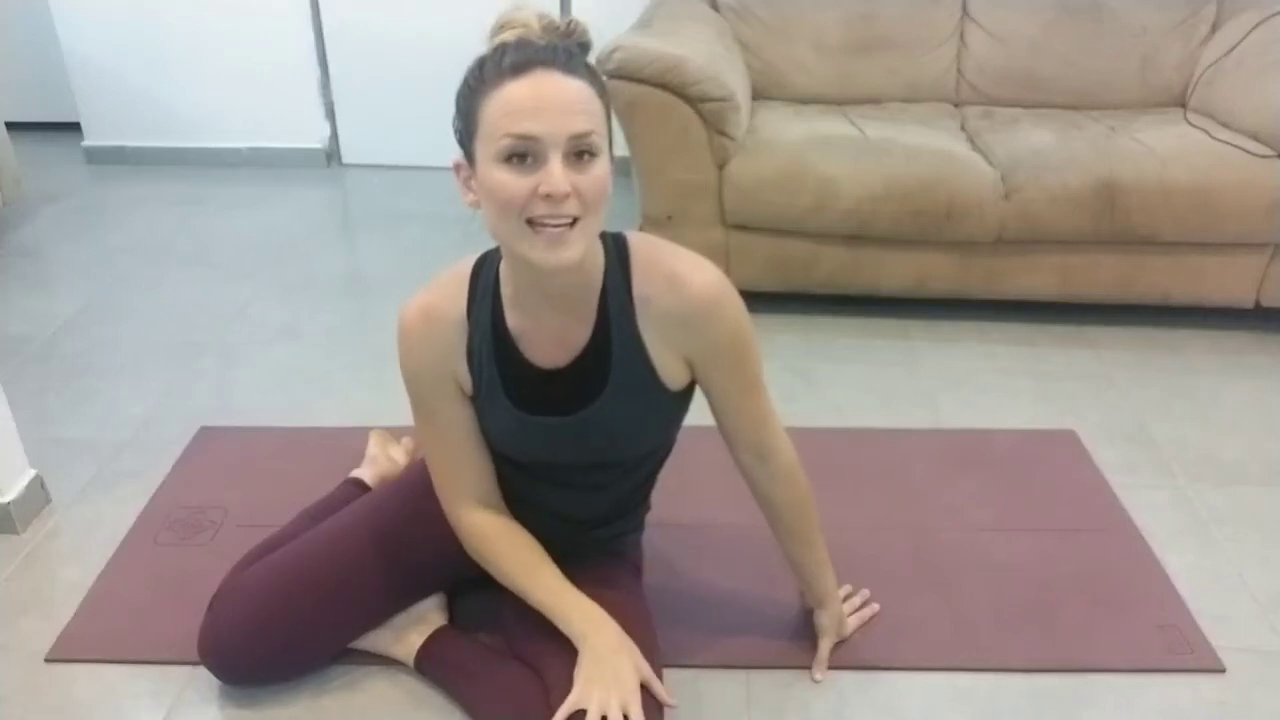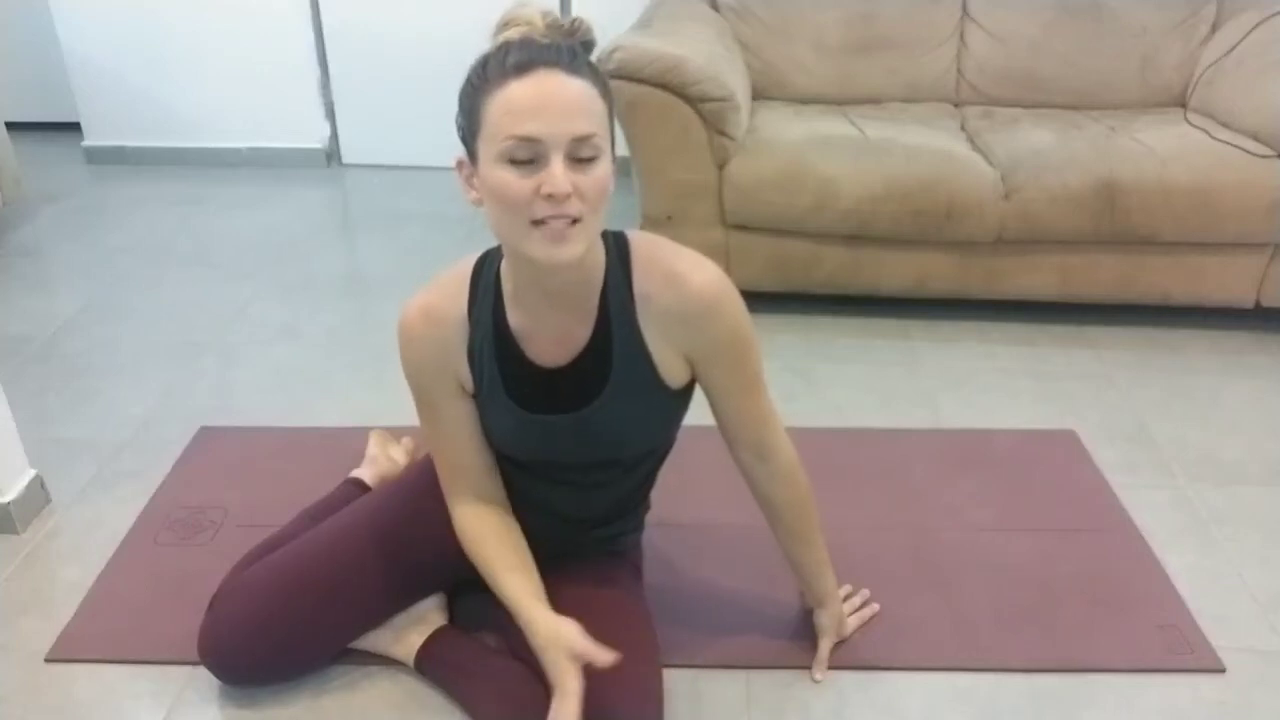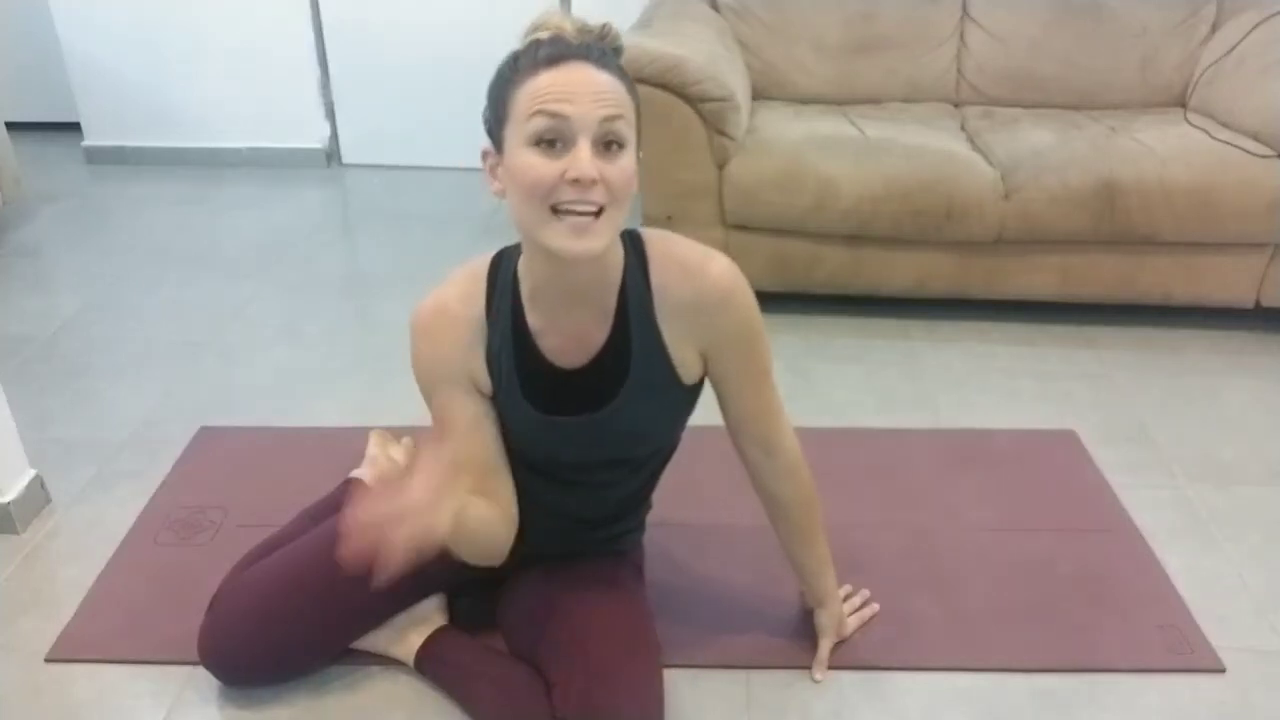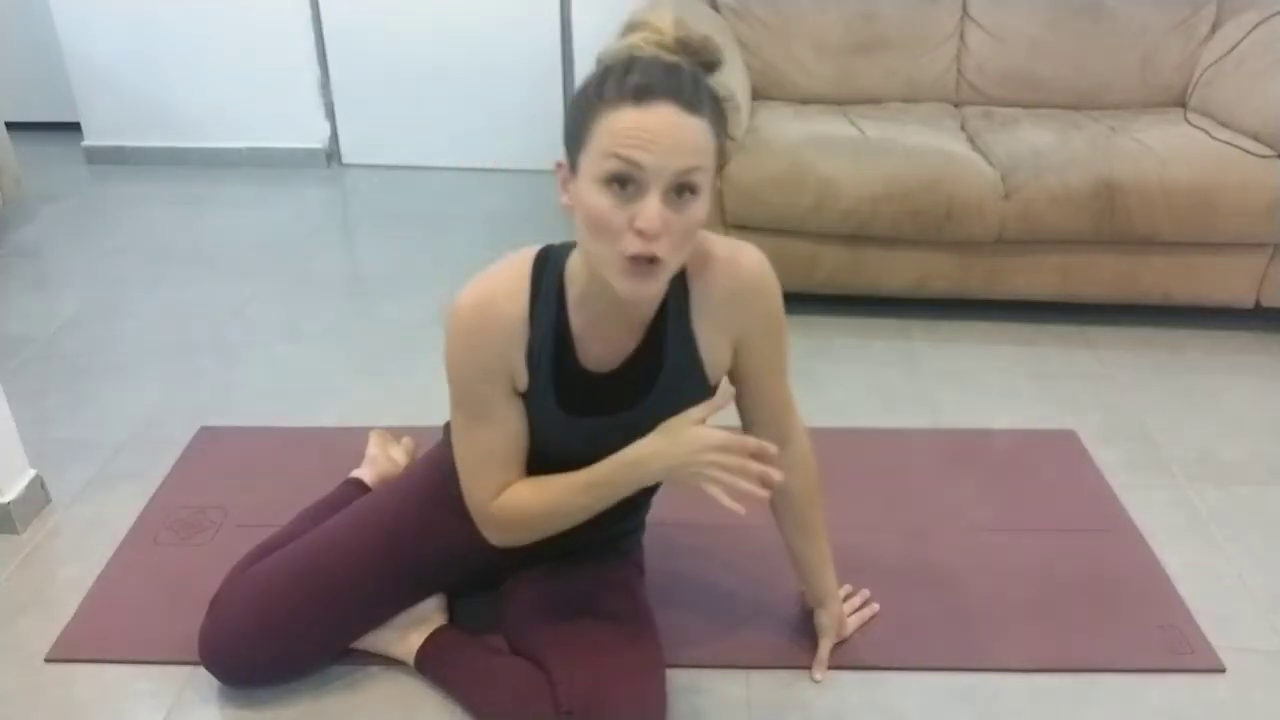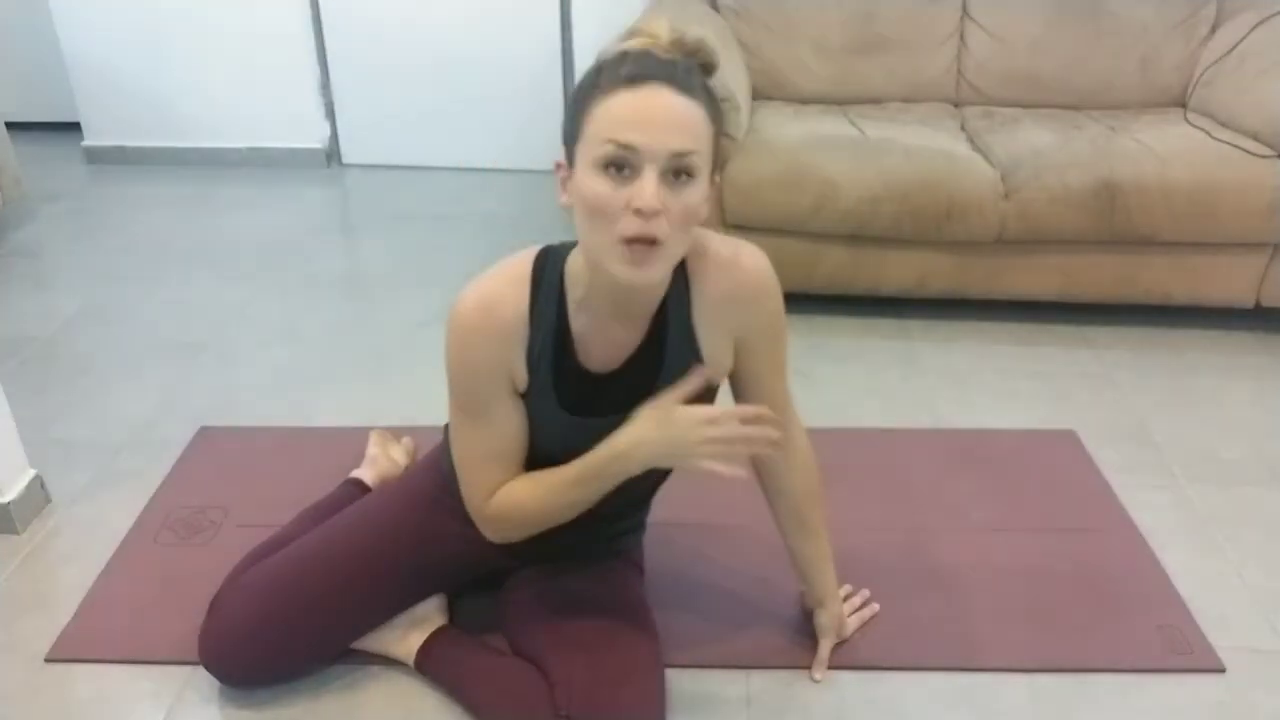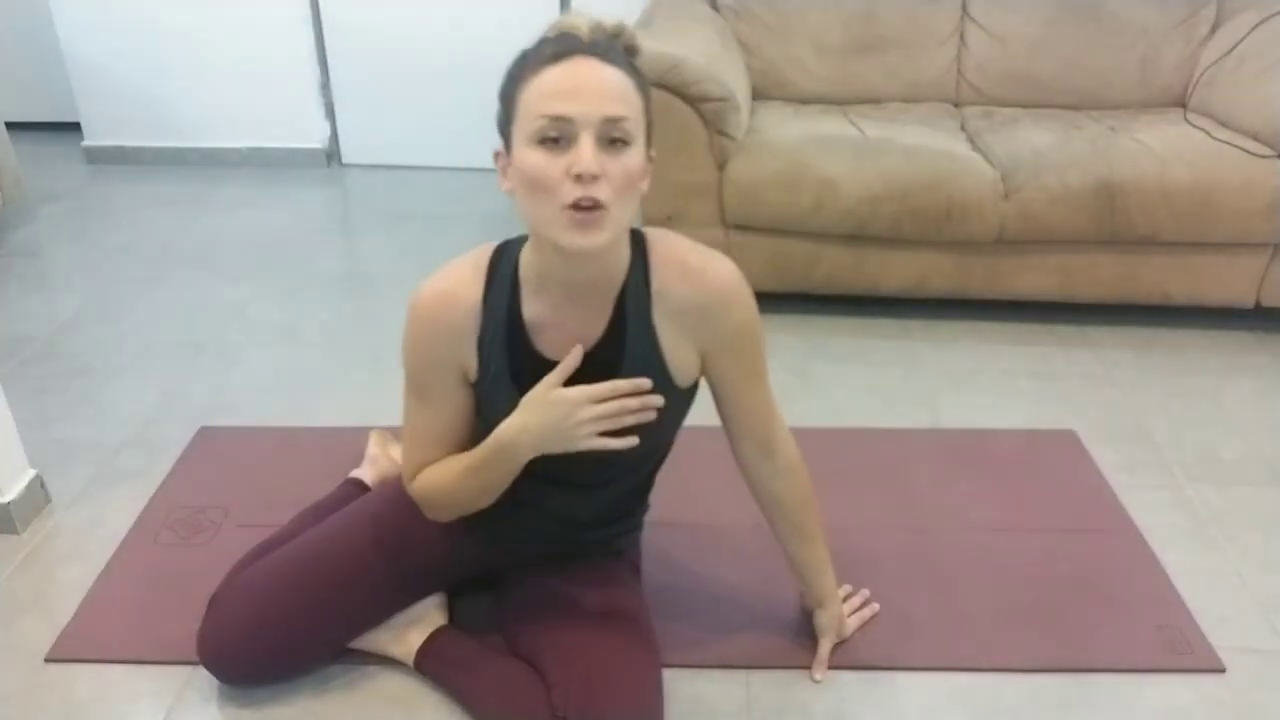
dt=0.4s
person 1, frame 1
left shoulder: (687, 295)
right shoulder: (436, 324)
left elbow: (765, 455)
right elbow: (474, 507)
left wrist: (821, 595)
right wrist: (590, 631)
left hip: (590, 554)
right hip: (479, 518)
right knee: (231, 638)
left ankle: (420, 636)
right ankle: (383, 476)
person 1, frame 2
left shoulder: (687, 294)
right shoulder: (437, 322)
left elbow: (764, 454)
right elbow: (476, 497)
left wrist: (820, 594)
right wrist: (539, 625)
left hip: (590, 553)
right hip: (484, 514)
right knee: (232, 639)
left ankle: (421, 637)
right ankle: (381, 476)
person 1, frame 3
left shoulder: (703, 288)
right shoulder: (452, 320)
left elbow: (770, 450)
right elbow: (487, 532)
left wrist: (821, 595)
right wrist: (445, 509)
left hip: (588, 555)
right hip: (486, 519)
right knee: (231, 640)
left ankle: (423, 637)
right ankle: (380, 477)
person 1, frame 4
left shoulder: (739, 284)
right shoulder: (492, 311)
left elbow: (779, 443)
right elbow: (498, 513)
left wrist: (821, 591)
right wrist: (652, 460)
left hip: (588, 550)
right hip: (465, 504)
right knee: (231, 643)
left ankle: (425, 637)
right ankle: (379, 478)
person 1, frame 5
left shoulder: (739, 283)
right shoulder: (493, 311)
left elbow: (779, 441)
right elbow: (496, 513)
left wrist: (821, 591)
right wrist: (639, 447)
left hip: (590, 552)
right hip: (482, 510)
right knee: (232, 644)
left ankle: (425, 639)
right ankle: (378, 479)
person 1, frame 6
left shoulder: (703, 289)
right shoulder: (450, 304)
left elbow: (766, 449)
right elbow: (432, 496)
left wrist: (820, 594)
right wrist: (519, 438)
left hip: (585, 556)
right hip: (467, 513)
right knee: (231, 642)
left ankle: (423, 639)
right ankle: (375, 477)
